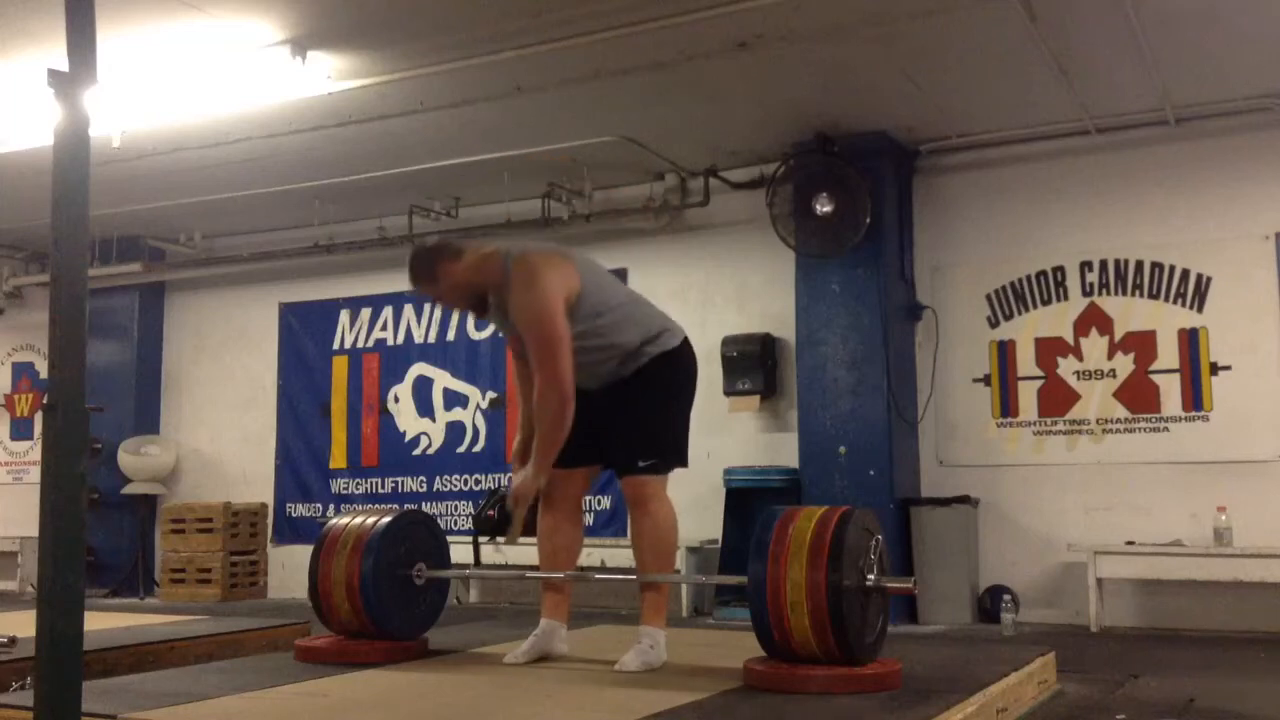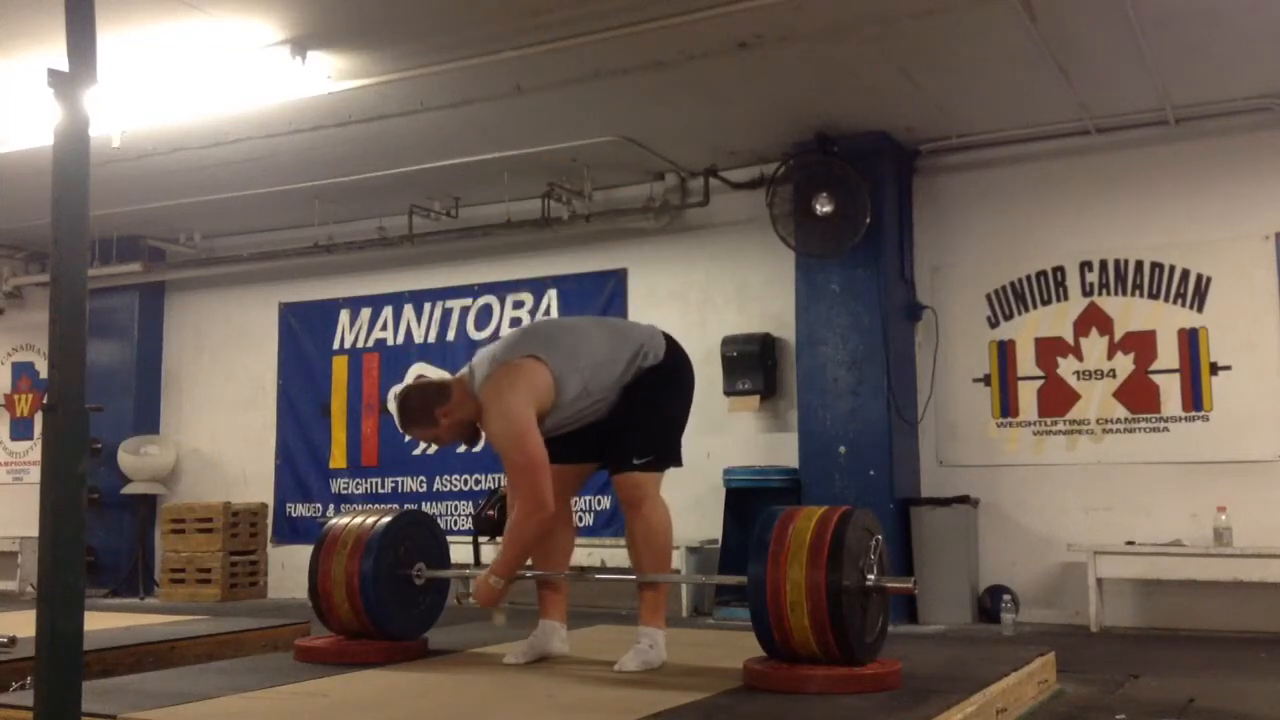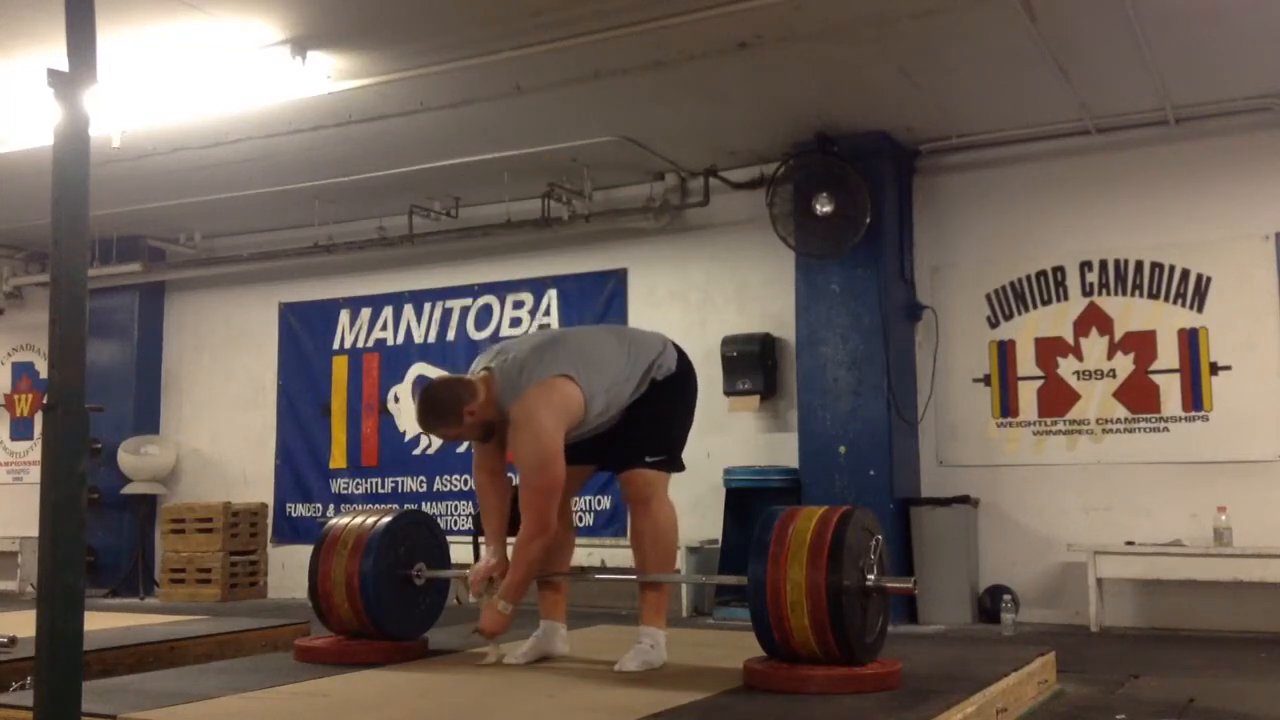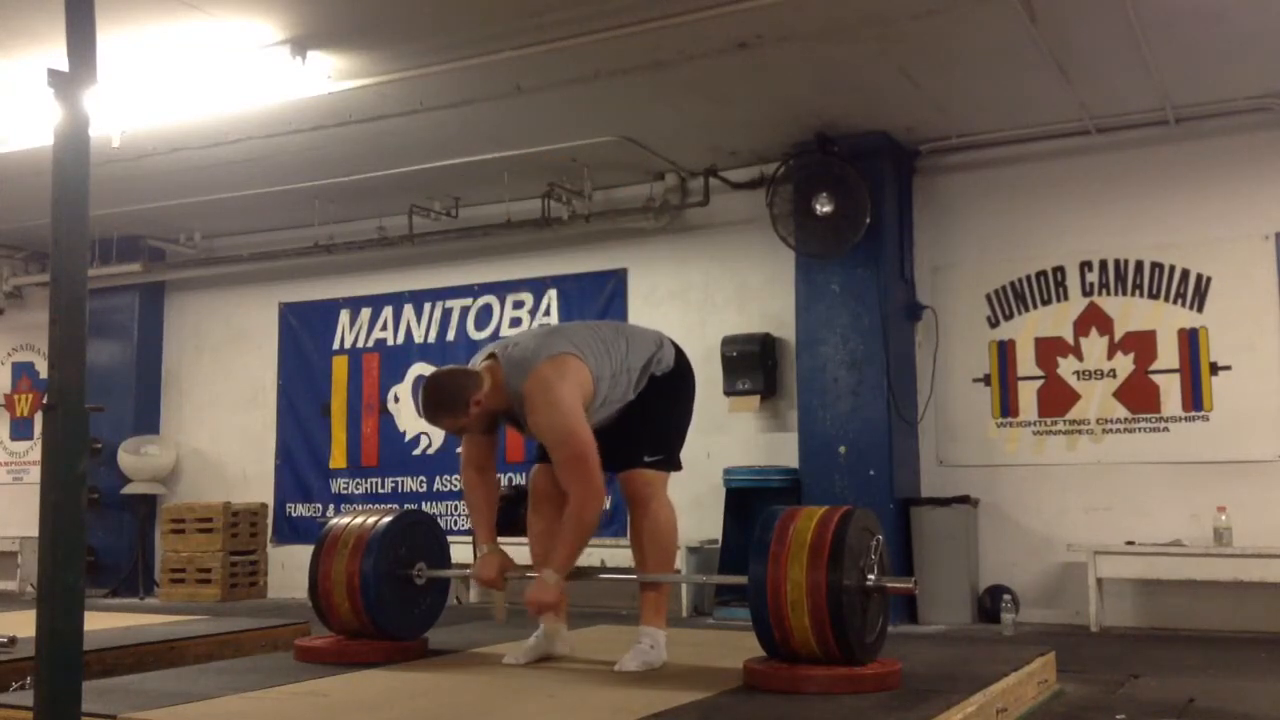
dt=1s
person 1, frame 1
left shoulder: (531, 282)
right shoulder: (490, 290)
left elbow: (557, 386)
right elbow: (527, 361)
left wrist: (537, 470)
right wrist: (526, 435)
left hip: (655, 362)
right hip: (597, 378)
left knee: (642, 489)
right knee: (559, 492)
left ankle: (653, 635)
right ankle: (552, 628)
person 1, frame 2
left shoulder: (501, 404)
right shoulder: (479, 383)
left elbow: (538, 507)
right elbow: (528, 491)
left wrist: (496, 577)
right wrist: (509, 560)
left hip: (654, 371)
right hip: (601, 389)
left knee: (635, 489)
right knee: (550, 489)
left ankle: (652, 635)
right ankle: (551, 629)
person 1, frame 3
left shoulder: (533, 414)
right shoulder: (480, 384)
left elbow: (538, 527)
right elbow: (488, 473)
left wrist: (503, 604)
right wrist: (494, 551)
left hip: (659, 378)
right hip: (606, 385)
left knee: (643, 488)
right knee: (549, 496)
left ankle: (652, 635)
right ankle: (552, 630)
person 1, frame 4
left shoulder: (547, 397)
right shoulder: (474, 382)
left elbow: (589, 494)
right elbow: (476, 470)
left wrist: (552, 576)
right wrist: (486, 549)
left hip: (657, 376)
right hip: (605, 390)
left knee: (642, 487)
right knee: (543, 489)
left ankle: (652, 635)
right ankle: (551, 631)
